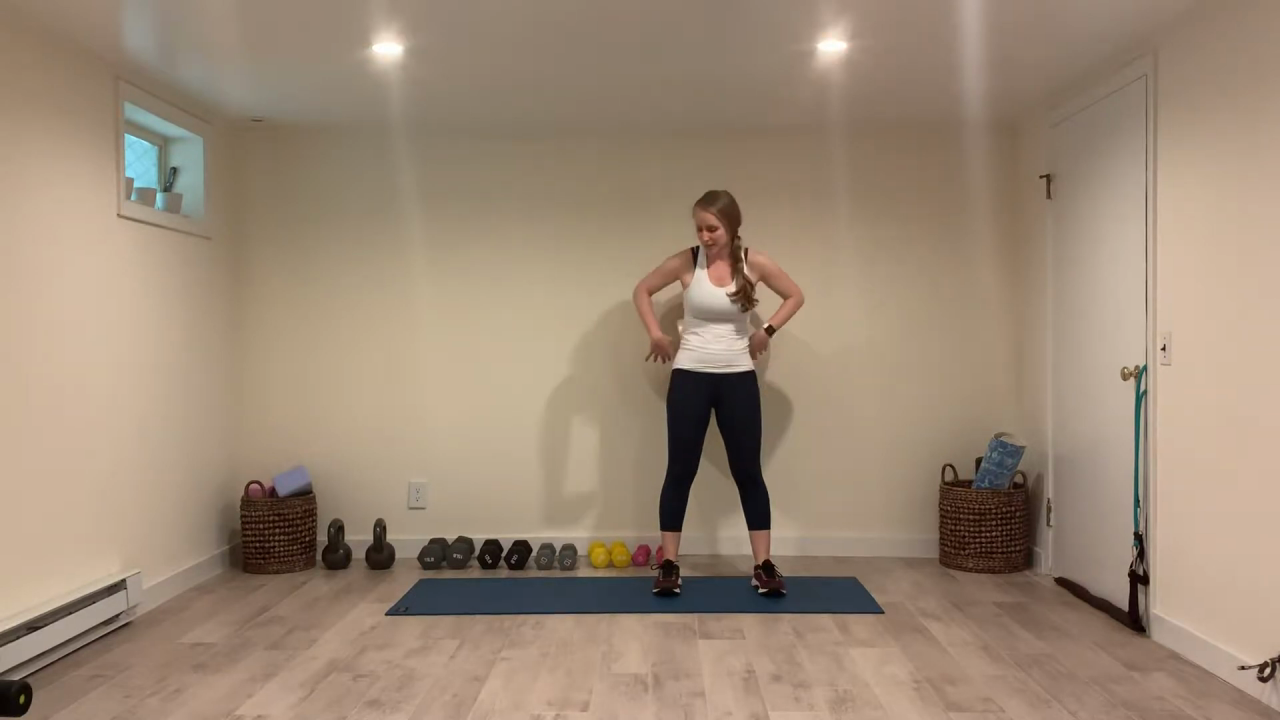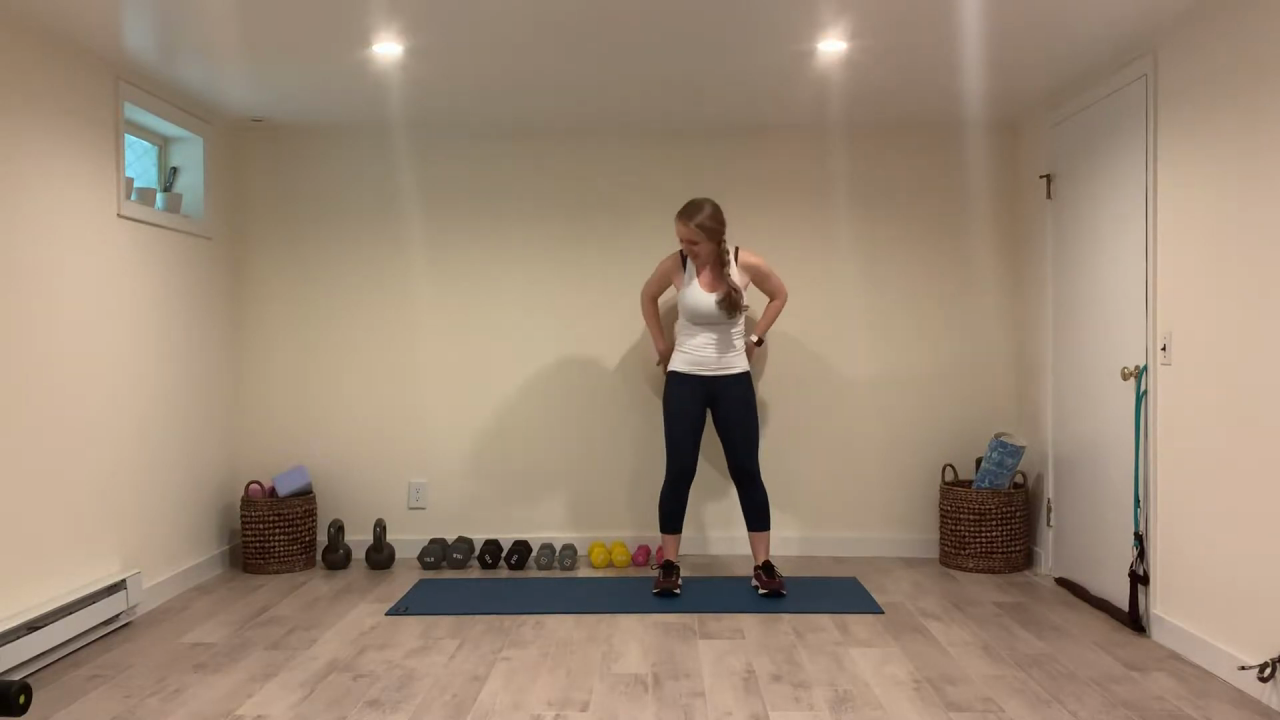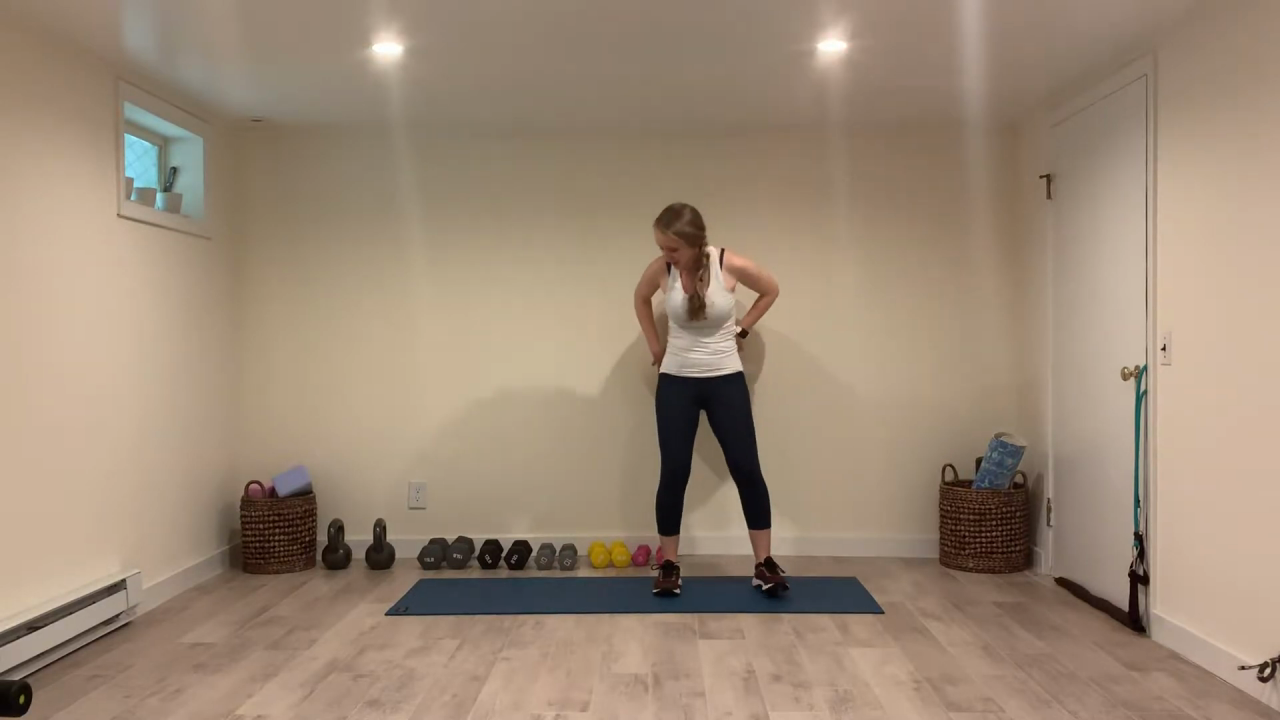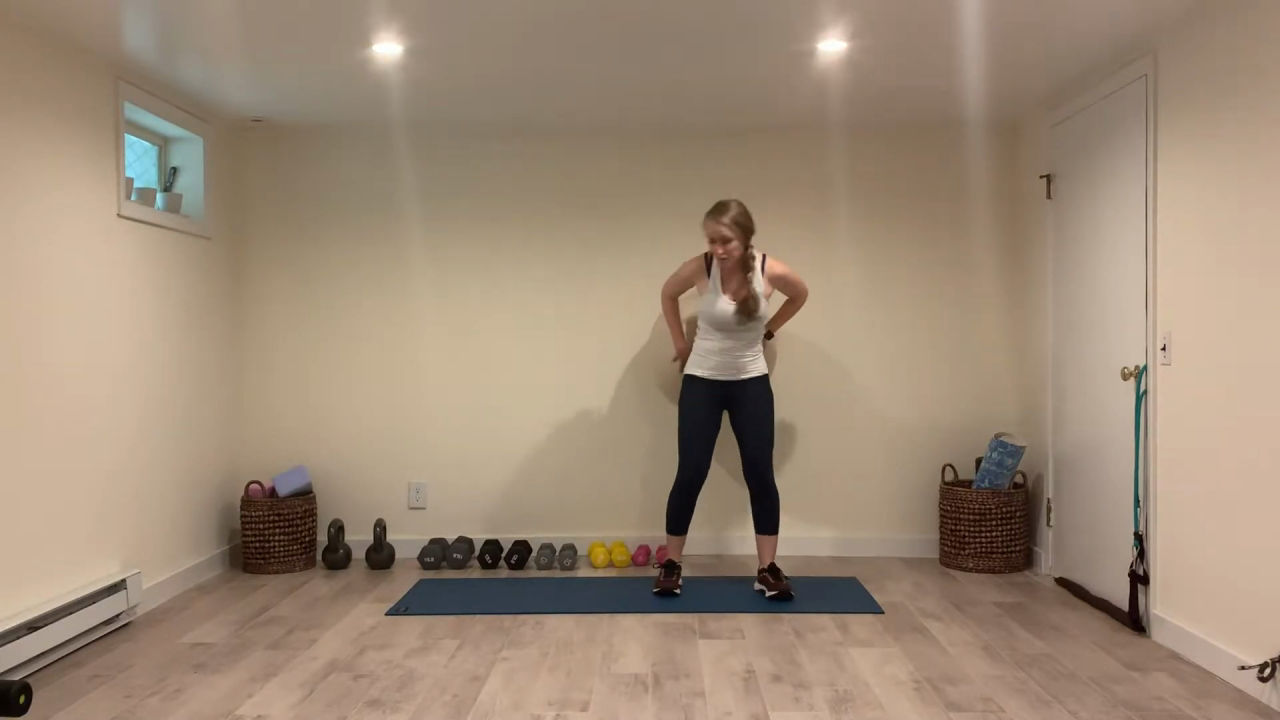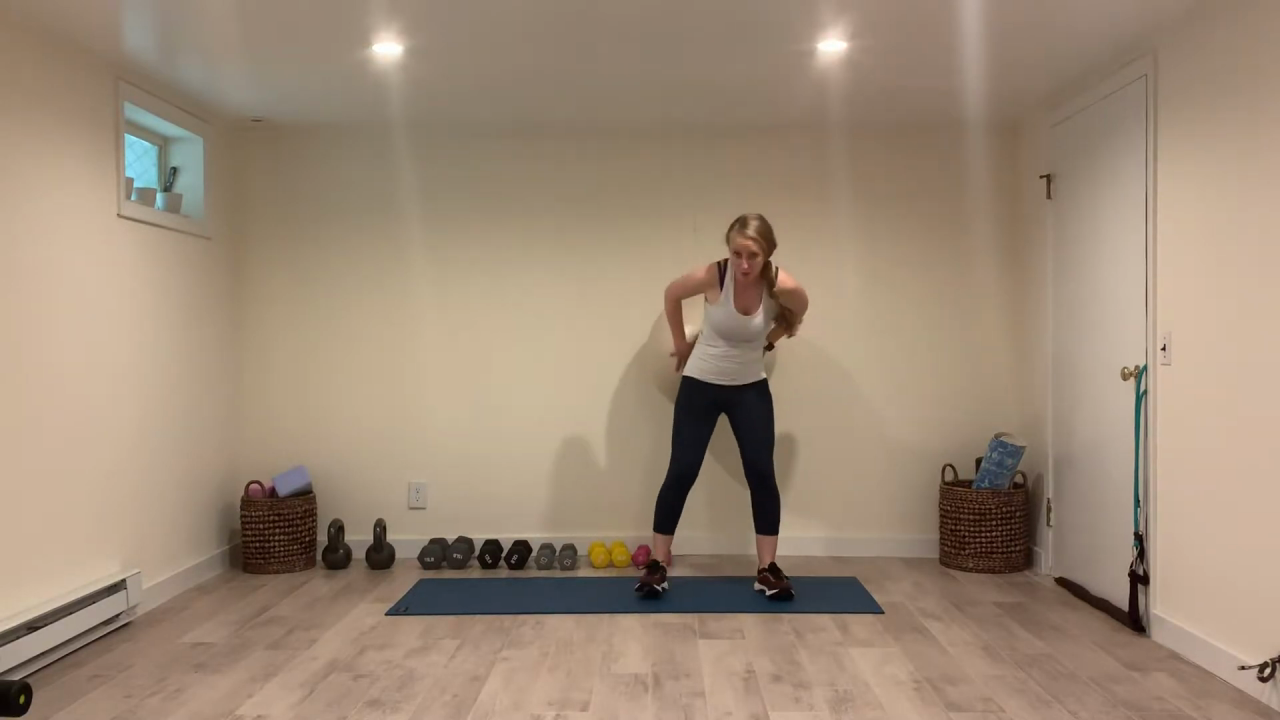
dt=0.4s
person 1, frame 1
left shoulder: (755, 263)
right shoulder: (685, 262)
left elbow: (795, 296)
right elbow: (642, 290)
left wrist: (767, 331)
right wrist: (656, 335)
left hip: (739, 378)
right hip: (690, 376)
left knee: (748, 471)
right knee: (680, 470)
left ankle: (763, 565)
right ankle: (668, 564)
person 1, frame 2
left shoulder: (747, 264)
right shoulder: (674, 266)
left elbow: (779, 295)
right elbow: (648, 298)
left wrist: (755, 338)
right wrist: (661, 344)
left hip: (734, 380)
right hip: (685, 379)
left knee: (747, 471)
right knee: (679, 472)
left ankle: (763, 566)
right ankle: (669, 565)
person 1, frame 3
left shoulder: (732, 265)
right shoulder: (660, 269)
left elbow: (770, 290)
right elbow: (640, 299)
left wrist: (741, 331)
right wrist: (655, 345)
left hip: (726, 379)
right hip: (676, 382)
left knee: (747, 469)
right knee: (674, 473)
left ankle: (764, 563)
right ankle: (668, 565)
person 1, frame 4
left shoulder: (773, 271)
right shoulder: (699, 268)
left elbow: (800, 297)
right elbow: (668, 293)
left wrist: (765, 332)
right wrist: (680, 342)
left hip: (752, 383)
right hip: (702, 382)
left knee: (760, 473)
right knee: (691, 473)
left ankle: (767, 569)
right ankle: (671, 564)
person 1, frame 5
left shoulder: (784, 286)
right shoulder: (710, 276)
left elbow: (799, 310)
right elbow: (671, 295)
left wrist: (767, 342)
right wrist: (681, 343)
left hip: (751, 388)
right hip: (701, 385)
left knee: (762, 474)
right knee: (681, 472)
left ankle: (767, 569)
right ankle: (657, 564)
